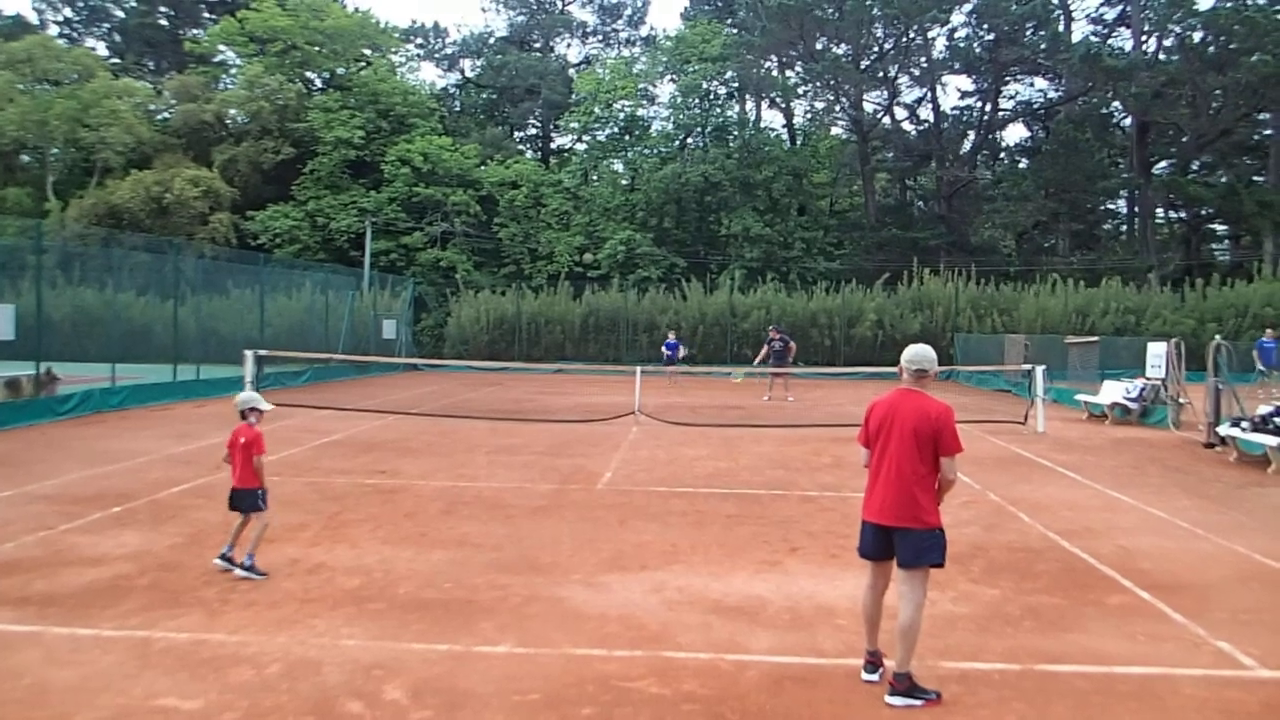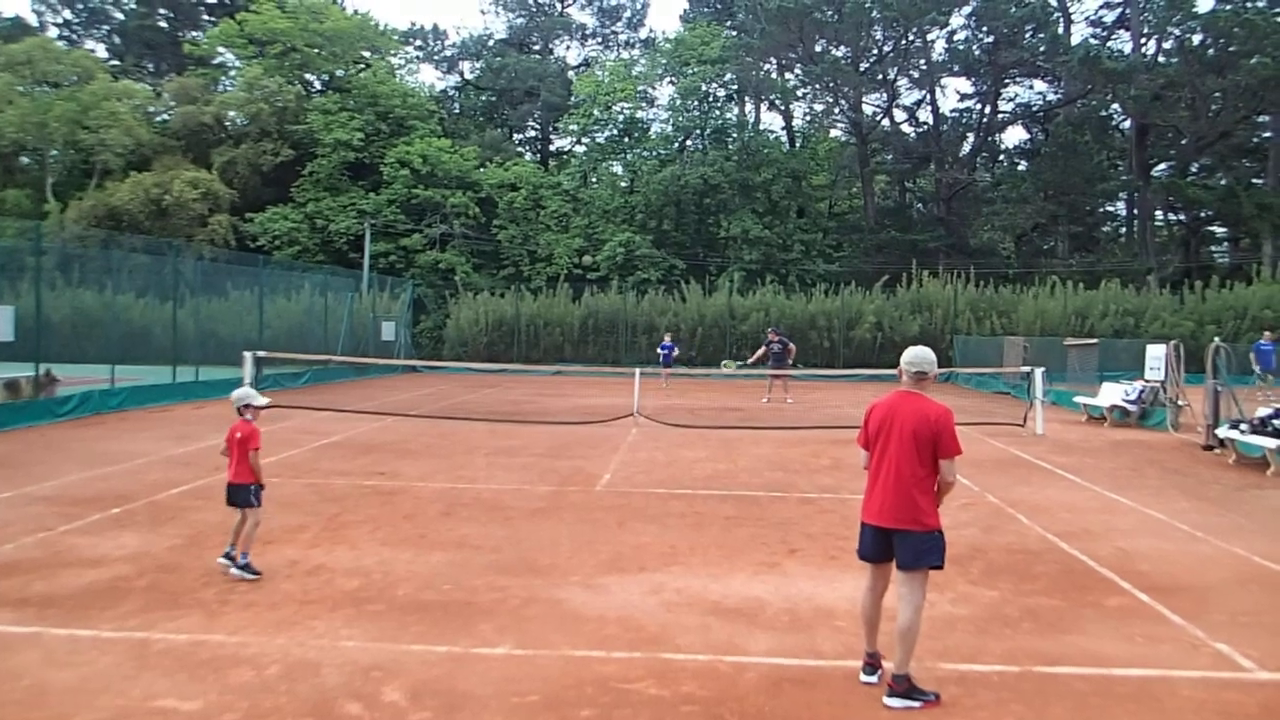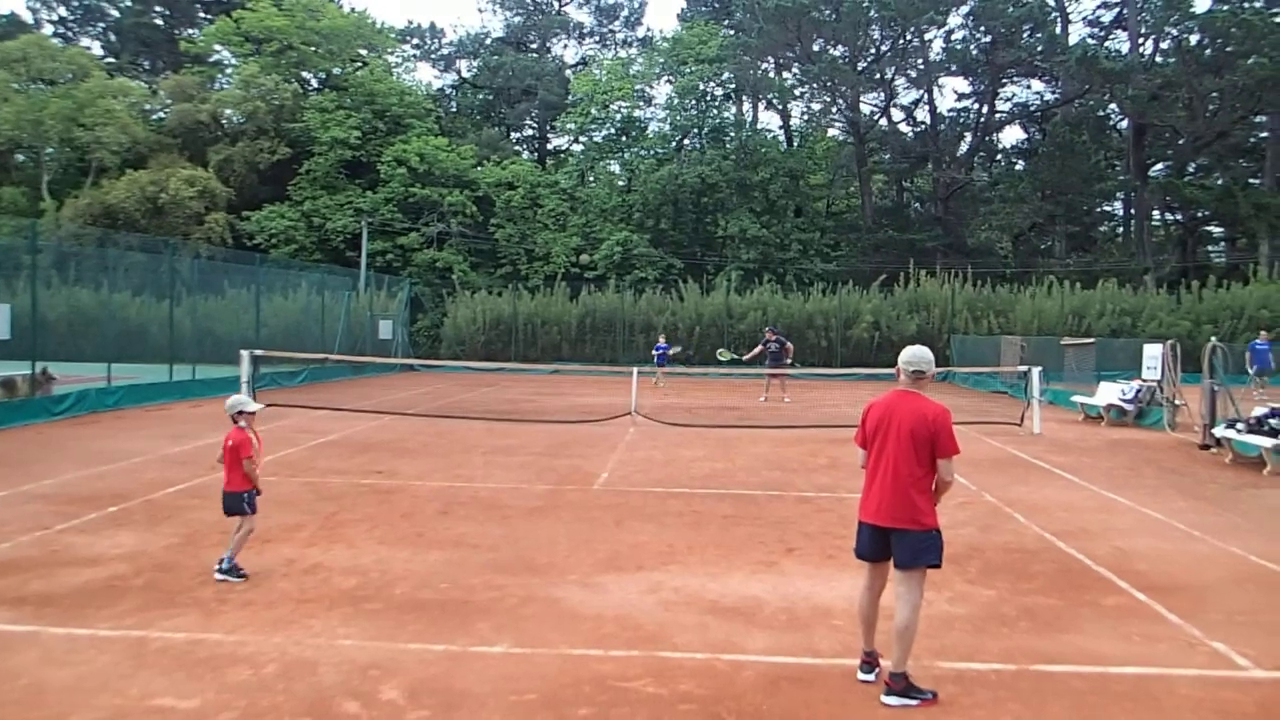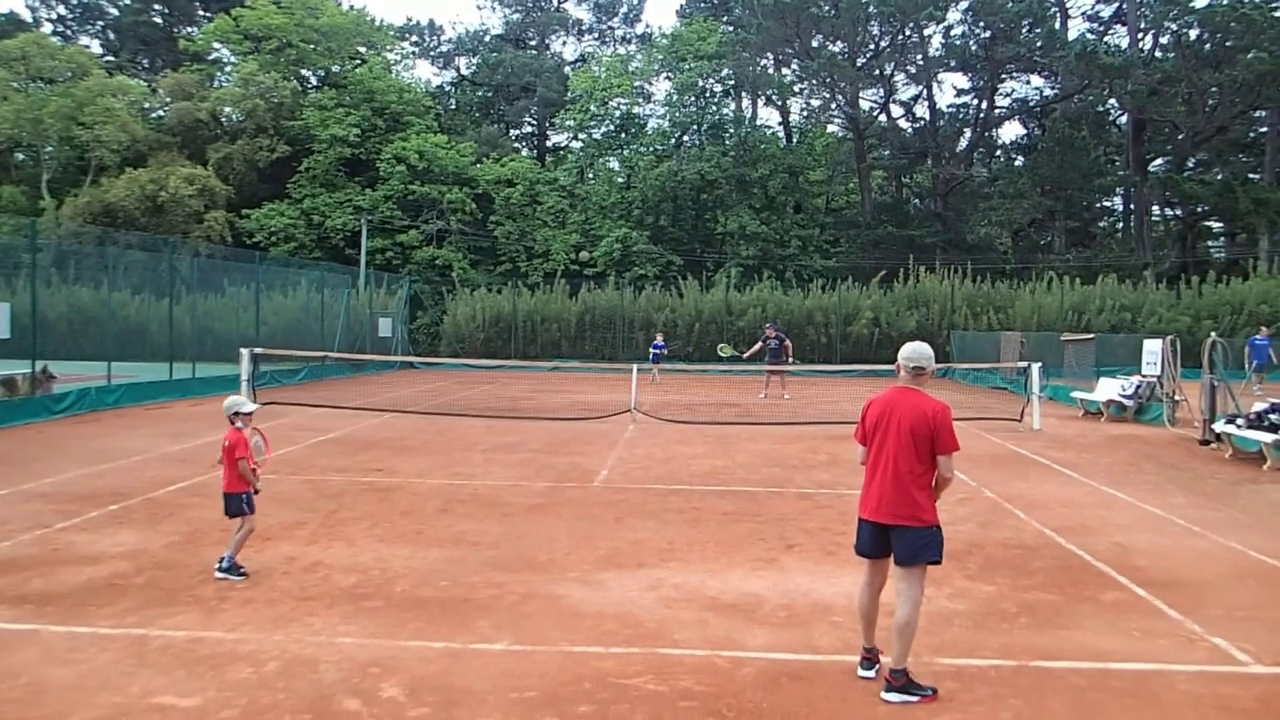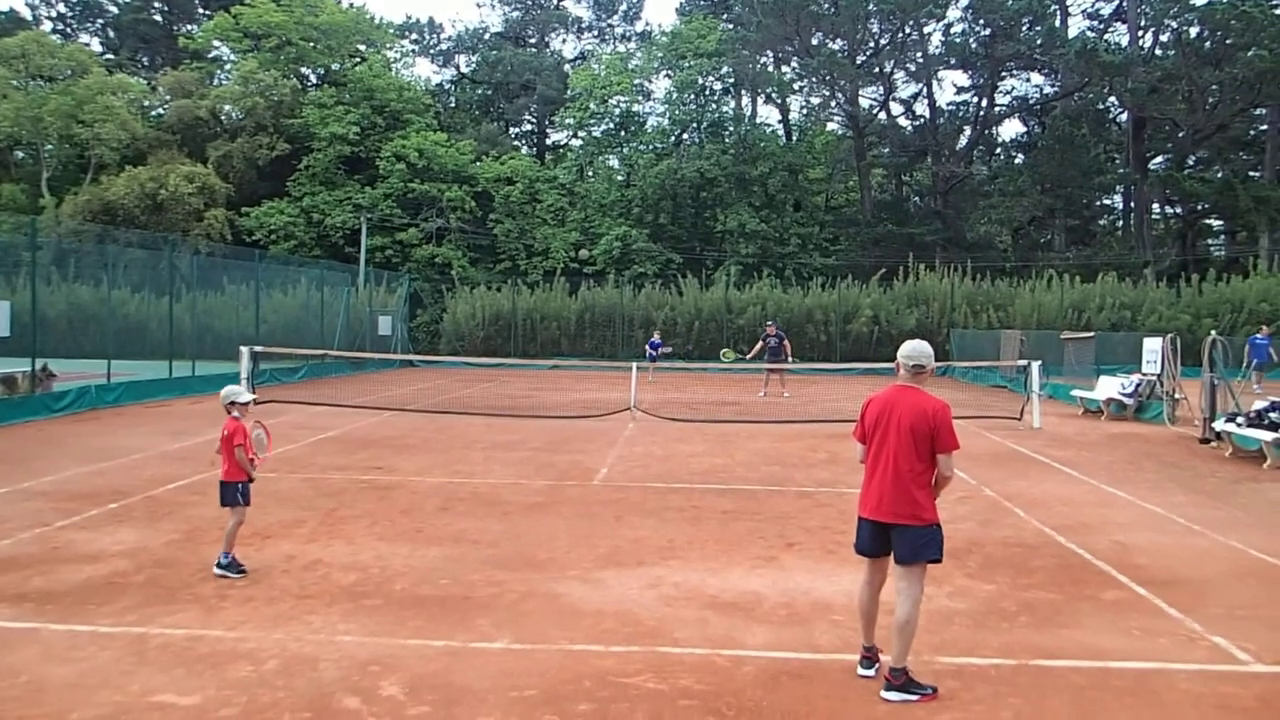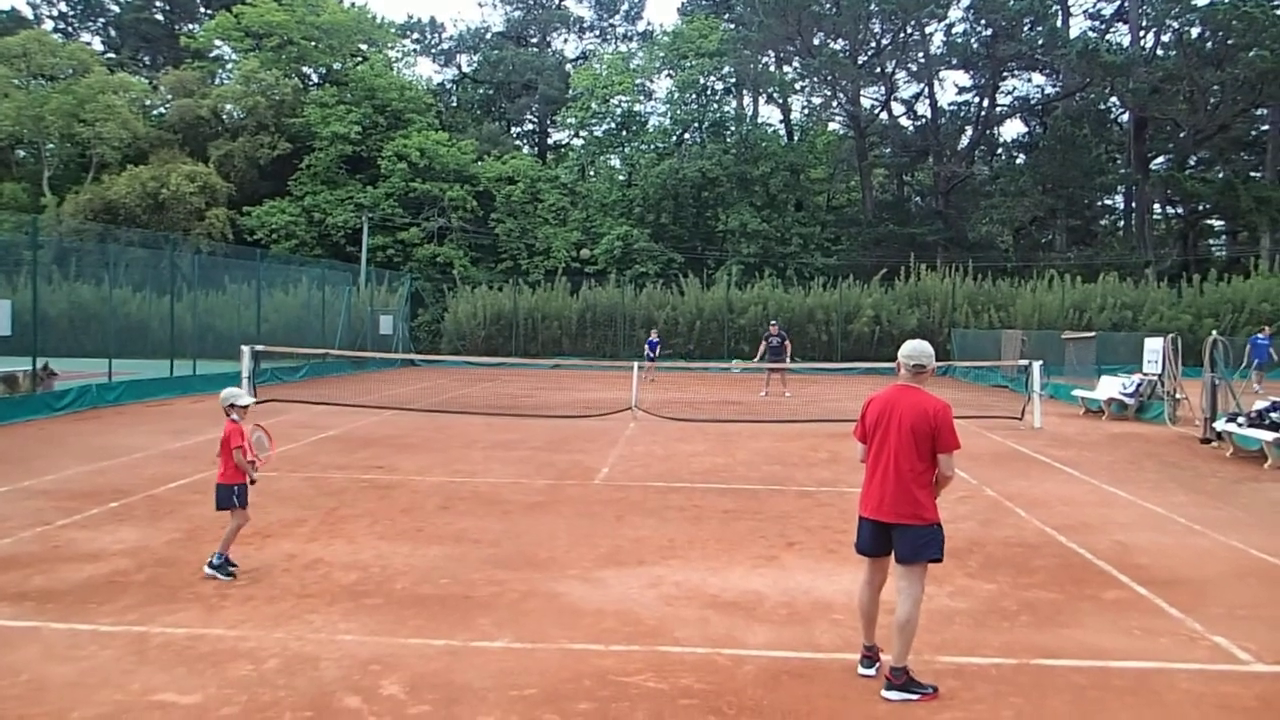
dt=0.1s
person 1, frame 1
left shoulder: (877, 406)
right shoulder: (939, 413)
left elbow: (867, 460)
right elbow: (949, 474)
right wrist: (937, 497)
left hip: (877, 510)
right hip: (917, 516)
left knee: (876, 583)
right knee: (912, 595)
left ankle: (872, 659)
right ankle: (900, 682)
person 1, frame 2
left shoulder: (876, 408)
right shoulder: (939, 415)
left elbow: (866, 462)
right elbow: (948, 476)
right wrist: (936, 499)
left hip: (876, 512)
right hip: (916, 518)
left knee: (875, 584)
right knee: (912, 597)
left ankle: (870, 661)
right ankle: (899, 684)
person 1, frame 3
left shoulder: (873, 408)
right shoulder: (936, 414)
left elbow: (864, 461)
right elbow: (946, 476)
right wrist: (933, 498)
left hip: (873, 511)
right hip: (914, 518)
left knee: (872, 583)
right knee: (909, 596)
left ankle: (868, 659)
right ankle: (896, 682)
person 1, frame 4
left shoulder: (873, 404)
right shoulder: (936, 411)
left elbow: (863, 457)
right elbow: (946, 473)
right wrist: (933, 495)
left hip: (873, 508)
right hip: (914, 514)
left knee: (872, 580)
right knee: (909, 593)
left ankle: (868, 655)
right ankle: (896, 678)
person 1, frame 5
left shoulder: (873, 402)
right shoulder: (936, 409)
left elbow: (862, 455)
right elbow: (945, 471)
right wrist: (932, 493)
left hip: (873, 506)
right hip: (914, 513)
left knee: (872, 579)
right knee: (909, 592)
left ankle: (868, 654)
right ankle: (896, 678)
person 1, frame 6
left shoulder: (873, 402)
right shoulder: (937, 409)
left elbow: (862, 455)
right elbow: (946, 471)
right wrist: (933, 492)
left hip: (874, 506)
right hip: (915, 512)
left knee: (872, 579)
right knee: (910, 591)
left ankle: (868, 653)
right ankle: (897, 677)
person 2, frame 1
left shoulder: (236, 431)
right shoulder: (256, 433)
left elbow: (227, 458)
right elbow: (258, 463)
right wrist: (263, 483)
left hip: (238, 484)
right hip: (252, 486)
left knee: (245, 518)
right knee: (262, 522)
left ankle: (226, 555)
right ankle: (247, 564)
person 2, frame 2
left shoulder: (235, 427)
right shoulder: (252, 430)
left elbow: (224, 451)
right elbow: (253, 459)
right wrist: (260, 479)
left hip: (234, 481)
right hip: (247, 482)
left knee: (244, 516)
right knee: (254, 519)
left ankle: (229, 554)
right ankle: (242, 562)
person 2, frame 3
left shoulder: (231, 435)
right shoulder: (245, 437)
left elbow: (221, 459)
right elbow: (248, 467)
right wrist: (257, 484)
left hip: (230, 487)
right hip: (241, 489)
left knee: (243, 524)
right knee: (248, 527)
left ankle: (227, 561)
right ankle: (226, 568)
person 2, frame 4
left shoulder: (229, 435)
right shoulder: (240, 438)
left elbow: (221, 459)
right elbow: (242, 468)
right wrist: (254, 483)
left hip: (232, 487)
right hip: (239, 489)
left knee: (244, 525)
right knee: (249, 527)
left ankle: (227, 559)
right ankle: (225, 566)
person 2, frame 5
left shoulder: (229, 425)
right shoulder: (238, 426)
left elbow: (220, 449)
right elbow: (240, 456)
right wrist: (251, 472)
left hip: (230, 478)
right hip: (236, 479)
left knee: (237, 518)
right knee: (238, 518)
left ankle: (227, 556)
right ankle: (223, 563)
person 2, frame 6
left shoulder: (230, 427)
right shoulder: (235, 429)
left elbow: (220, 453)
right elbow: (238, 457)
left wrist: (247, 461)
right wrist: (251, 473)
left hip: (235, 482)
right hip: (231, 483)
left knee: (242, 520)
right knee: (238, 521)
left ankle: (221, 556)
right ankle: (215, 563)
